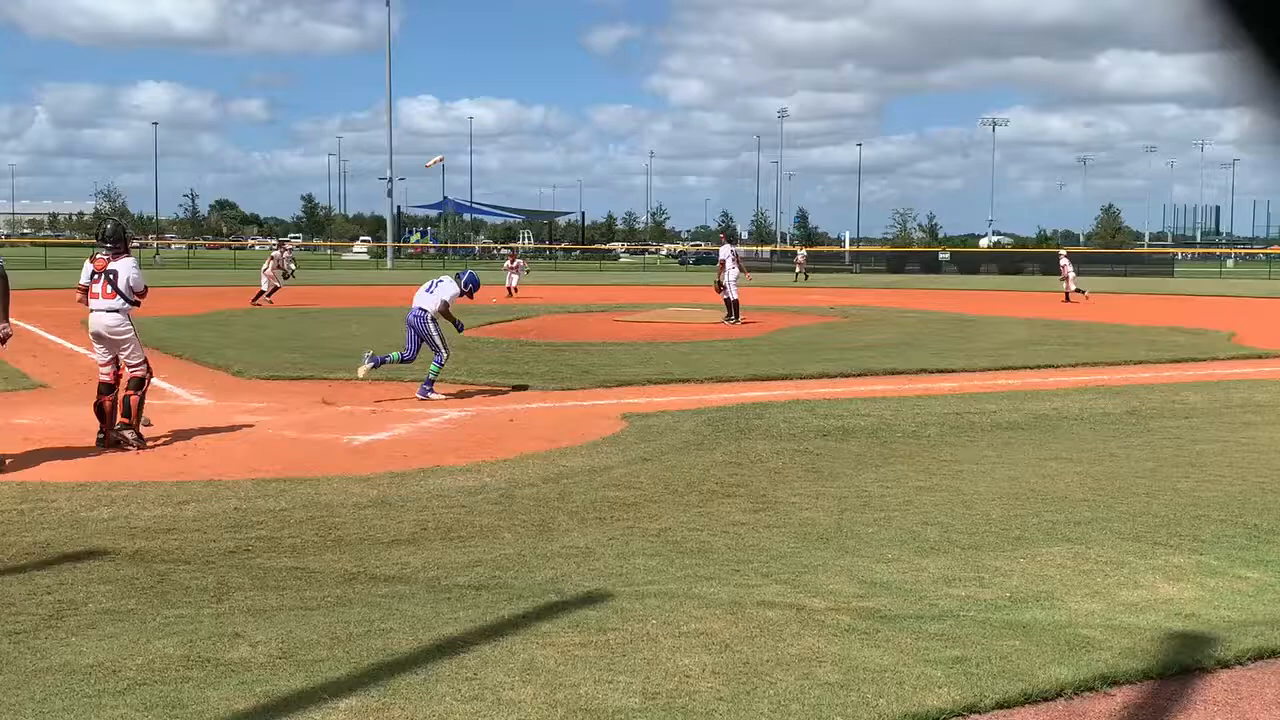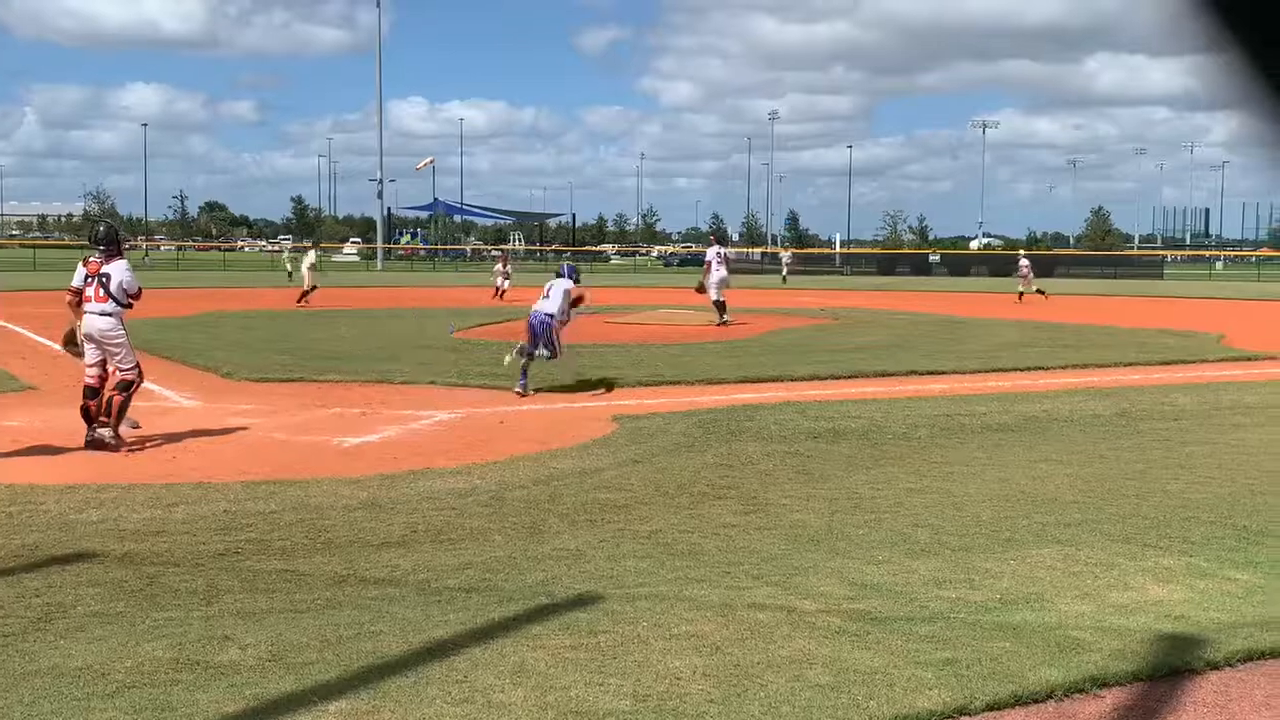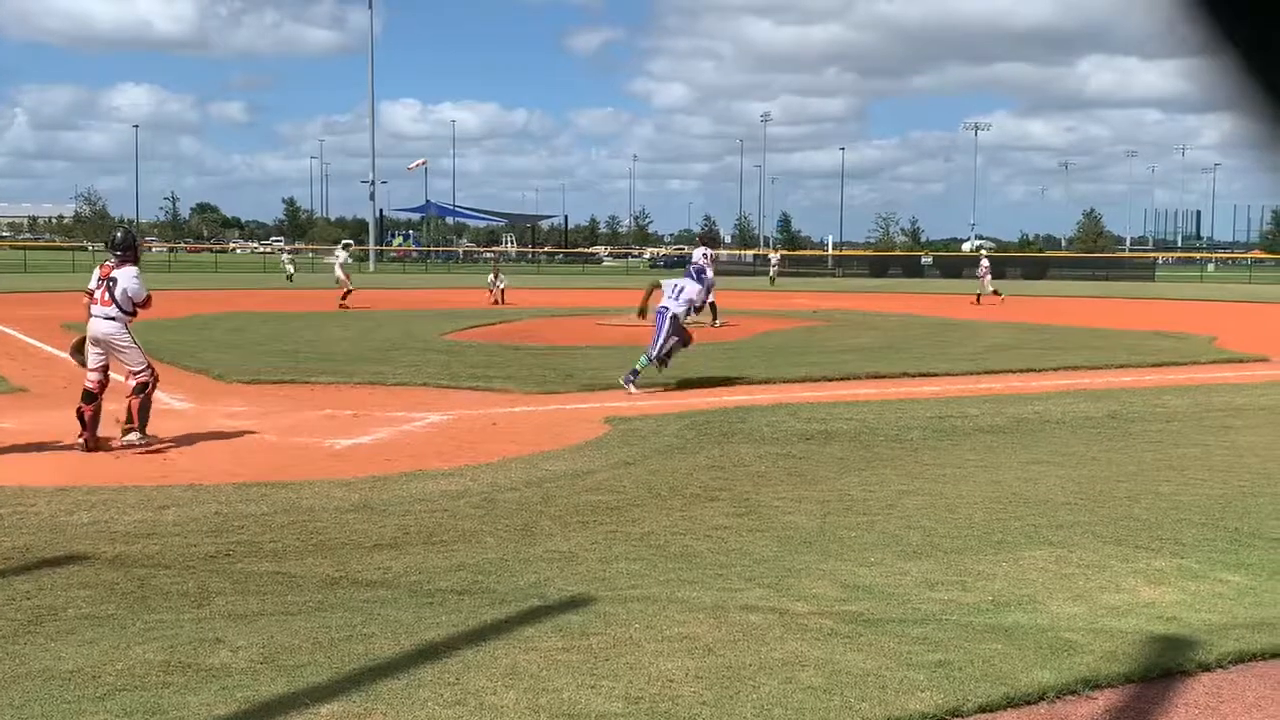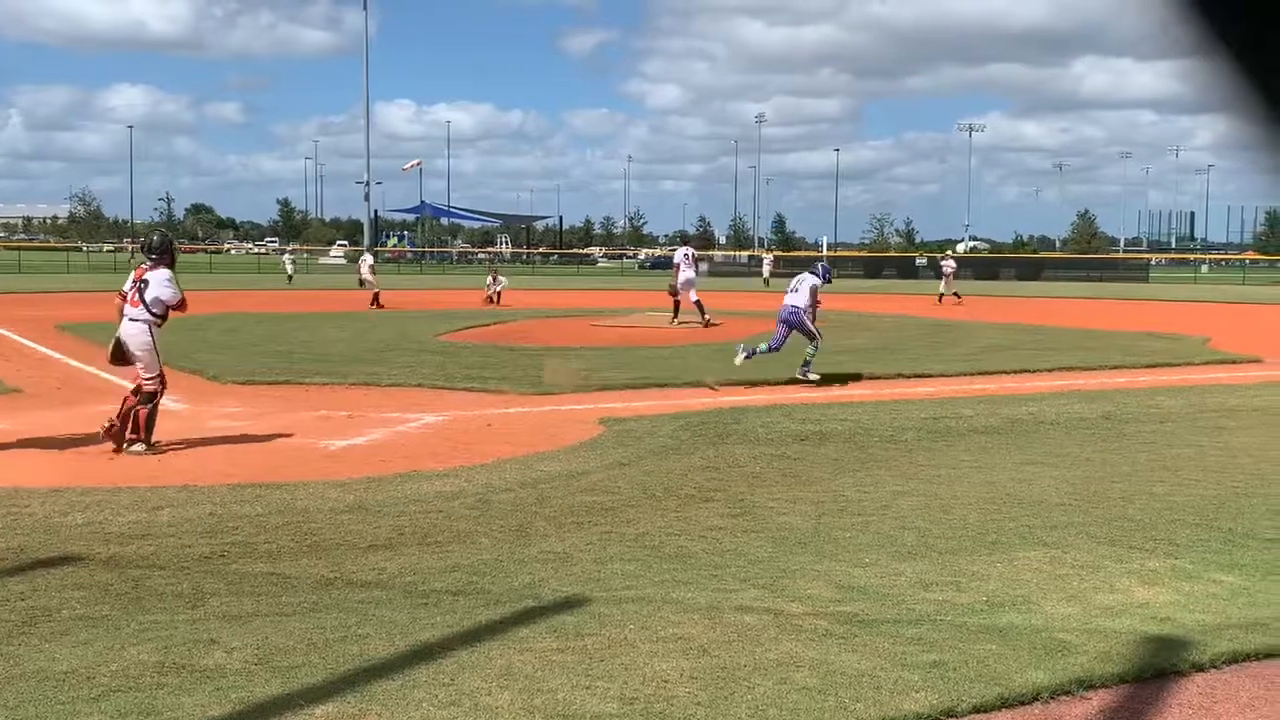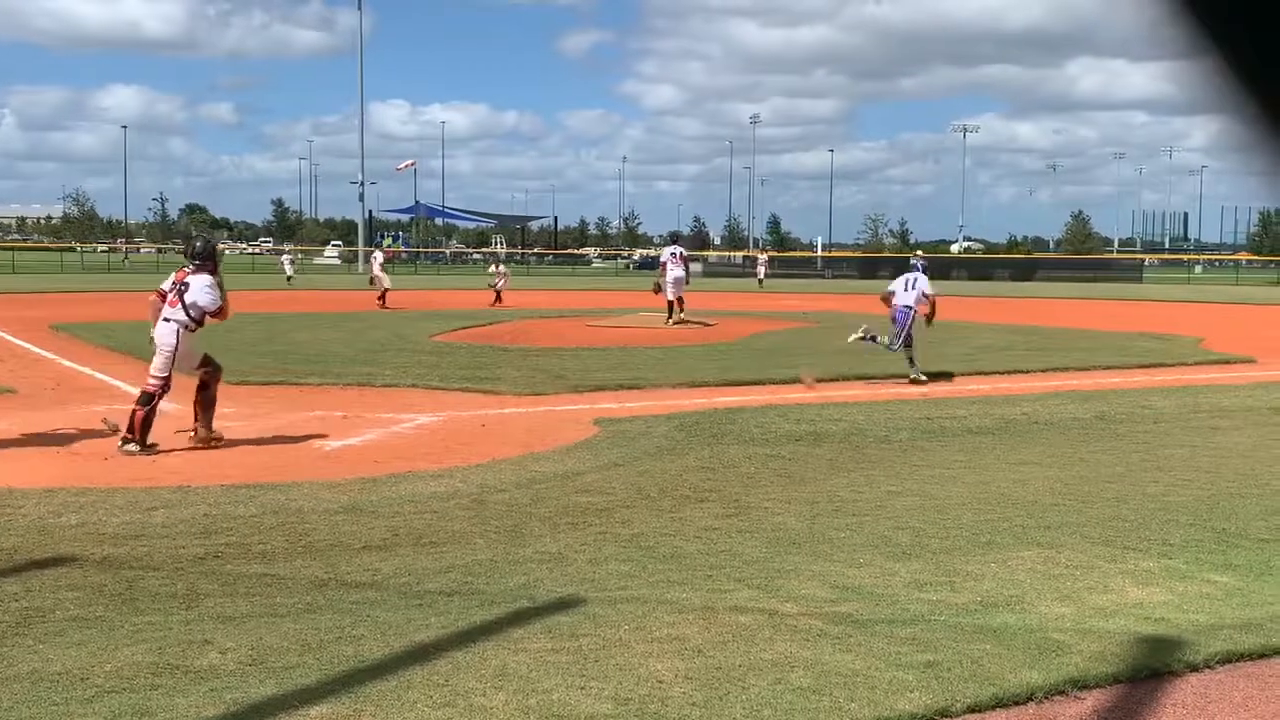
dt=0.3s
person 1, frame 1
left shoulder: (91, 262)
right shoulder: (128, 262)
left elbow: (80, 297)
right elbow: (142, 293)
left hip: (94, 320)
right hip: (118, 320)
left knee: (107, 375)
right knee: (139, 371)
left ankle: (106, 431)
right ankle: (127, 425)
person 1, frame 2
left shoulder: (84, 265)
right shoulder: (121, 265)
left elbow: (71, 299)
right elbow: (136, 295)
left wrist: (80, 319)
left hip: (87, 322)
right hip: (110, 324)
left knee: (93, 377)
right knee: (130, 375)
left ankle: (94, 432)
right ankle: (107, 425)
person 1, frame 3
left shoulder: (102, 268)
right shoulder: (131, 272)
left elbow: (87, 301)
right elbow: (146, 304)
left hip: (94, 326)
right hip: (115, 329)
left knee: (95, 382)
right knee: (145, 377)
left ankle: (87, 436)
right ankle: (134, 432)
person 1, frame 4
left shoulder: (138, 271)
right shoulder: (164, 275)
left elbow: (119, 302)
right elbow: (181, 306)
left wrist: (120, 330)
right wrist: (175, 280)
left hip: (126, 328)
right hip: (142, 331)
left knee: (145, 383)
right knee: (152, 386)
left ankle: (117, 426)
right ankle: (137, 440)
person 1, frame 5
left shoulder: (180, 274)
right shoulder: (206, 280)
left elbow: (155, 300)
right elbow: (220, 314)
left wrist: (155, 328)
right wrist: (221, 292)
left hip: (164, 328)
right hip: (176, 334)
left knee: (210, 373)
right knee: (156, 386)
left ankle: (203, 432)
right ankle: (132, 440)
